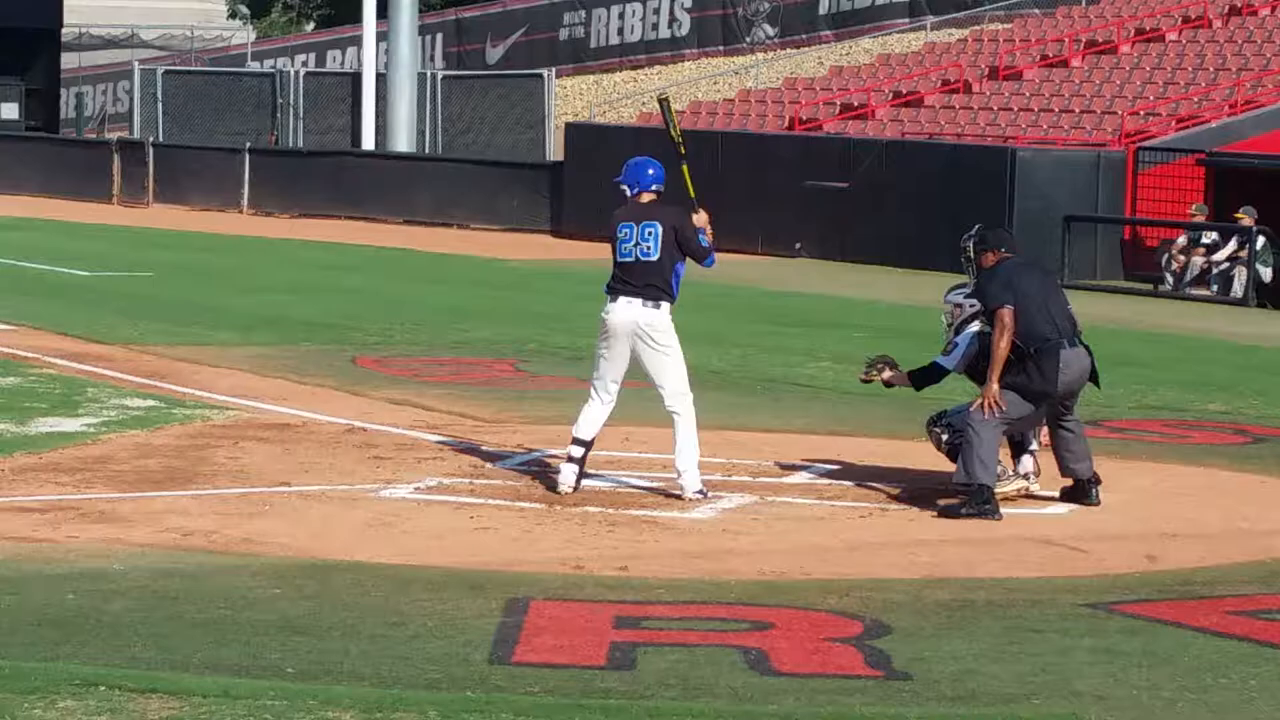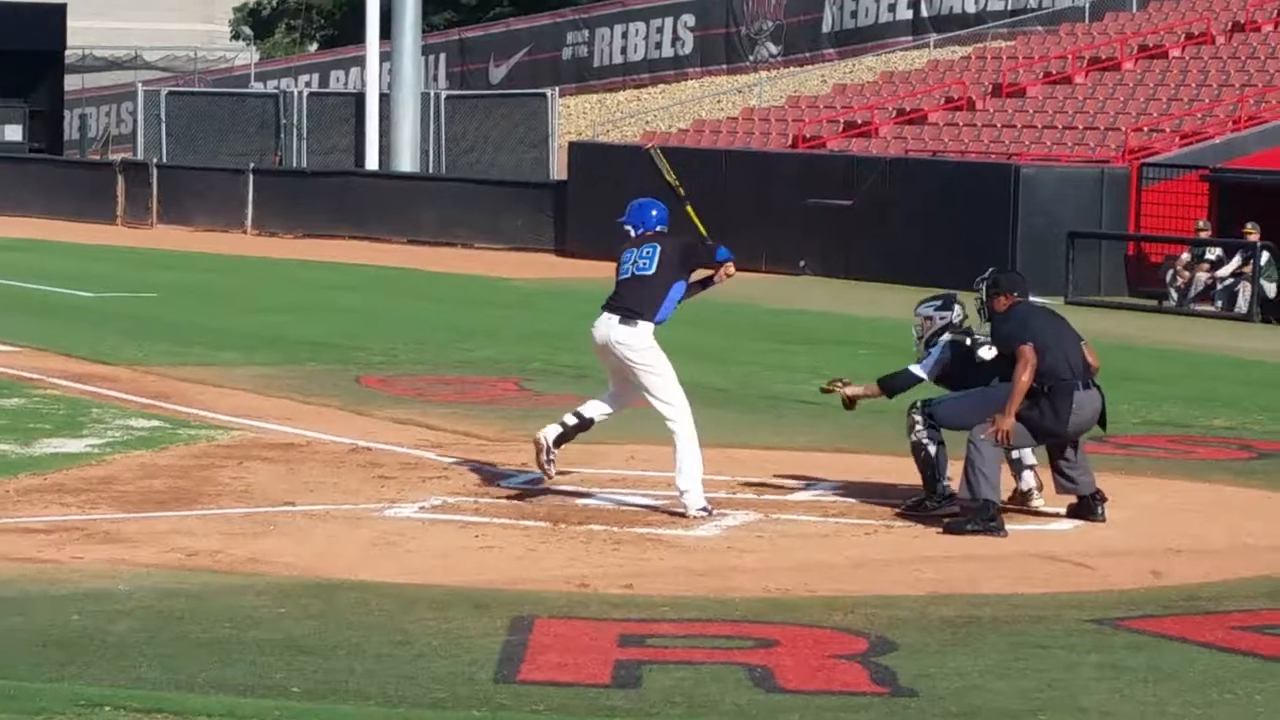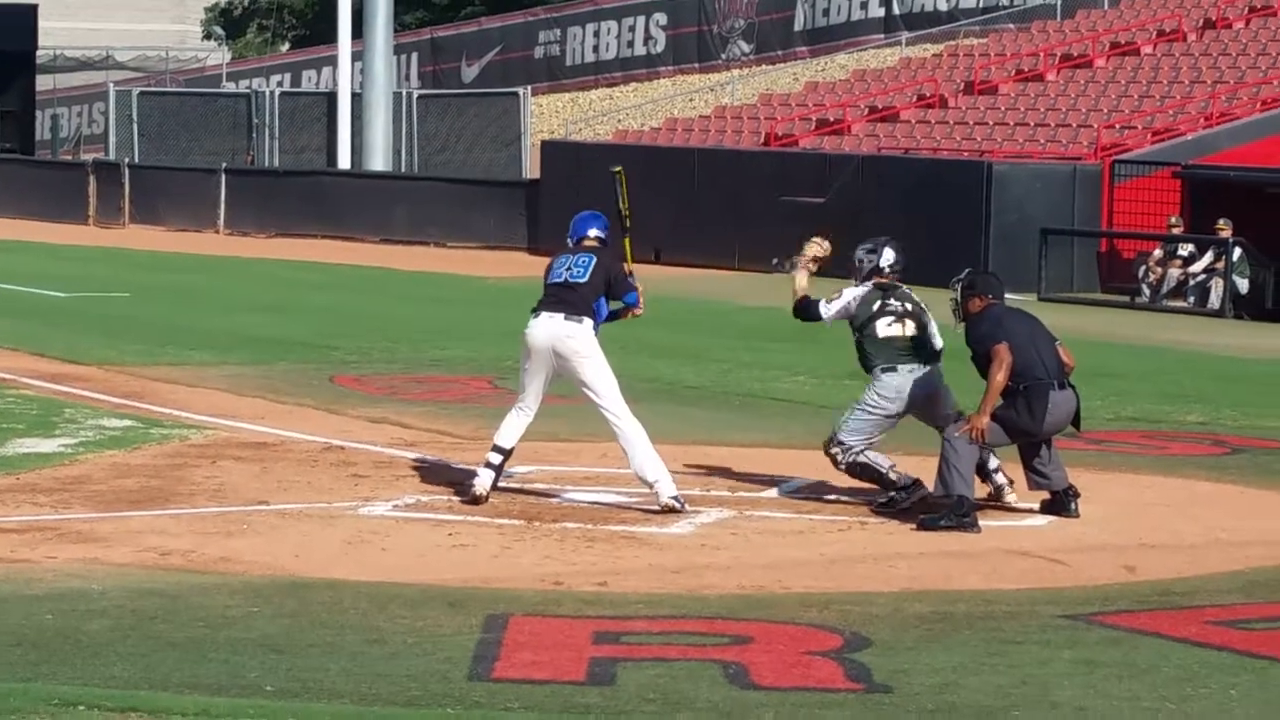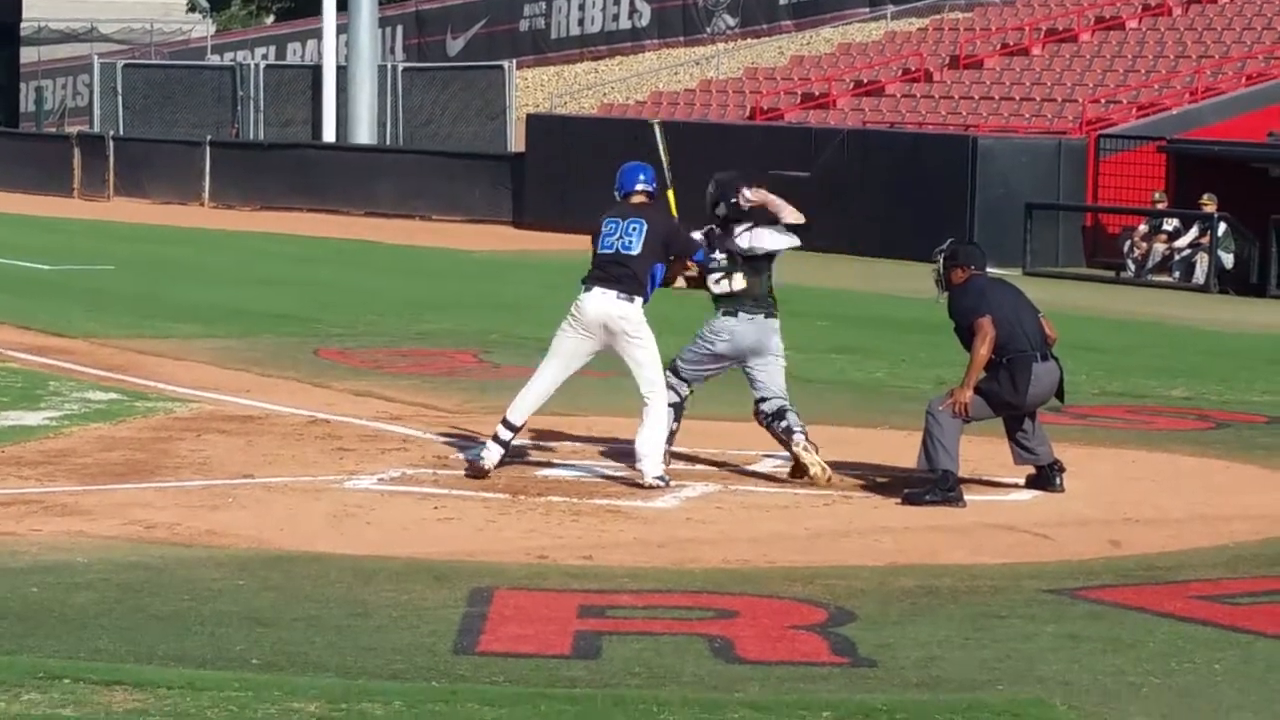
dt=0.5s
person 1, frame 1
left shoulder: (620, 218)
right shoulder: (675, 217)
right elbow: (707, 259)
right wrist: (701, 228)
left hip: (617, 311)
right hip: (653, 316)
left knee: (601, 396)
right knee: (680, 402)
left ankle: (569, 471)
right ankle: (690, 483)
person 1, frame 2
left shoulder: (629, 250)
right shoulder: (676, 246)
right elbow: (723, 255)
left wrist: (712, 279)
right wrist: (718, 267)
left hip: (604, 327)
right hip: (633, 334)
left knee: (621, 393)
right knee: (679, 417)
left ankle: (556, 434)
right ankle: (693, 500)
person 1, frame 3
left shoulder: (558, 260)
right shoulder: (606, 259)
right elbow: (633, 299)
left wrist: (619, 314)
right wrist: (628, 308)
left hip: (539, 328)
right hip: (574, 334)
left knee: (524, 408)
right knee: (619, 413)
left ankle: (483, 480)
right ankle: (665, 491)
person 1, frame 4
left shoulder: (607, 219)
right shoulder: (660, 219)
right elbow: (699, 255)
left wrist: (659, 269)
right wrist: (672, 257)
left hip: (588, 302)
right hip: (626, 310)
left knee: (544, 379)
right knee: (654, 391)
left ankle: (491, 452)
right ankle: (651, 468)
person 2, frame 1
left shoulder: (993, 276)
right shoulder: (1039, 272)
left elbow: (1005, 324)
right elbow: (1068, 318)
left wrist: (992, 381)
left hip: (1049, 365)
right hip: (1080, 359)
left knee: (982, 417)
right knee: (1062, 417)
left ankle: (982, 498)
right ankle: (1086, 484)
person 2, frame 2
left shoulder: (1007, 319)
right shoulder: (1050, 315)
left elbow: (1027, 360)
right elbow: (1092, 362)
left wrist: (1008, 414)
left hip: (1062, 406)
right hip: (1091, 402)
left knee: (983, 437)
right knee: (1061, 437)
left ankle: (987, 514)
right ankle: (1091, 501)
person 2, frame 3
left shoulder: (981, 320)
right shoulder: (1024, 317)
left elbow: (1004, 359)
right elbow: (1068, 361)
left wrist: (983, 413)
left hip: (1038, 406)
right hip: (1067, 403)
left knee: (959, 435)
right knee: (1031, 434)
left ankle: (961, 511)
right ankle: (1064, 497)
person 2, frame 4
left shoulder: (963, 292)
right shoulder: (1006, 288)
left elbow: (986, 333)
right elbow: (1050, 334)
left wrist: (966, 387)
left hip: (1021, 377)
right hip: (1049, 375)
left knee: (942, 409)
right knee: (1016, 406)
left ankle: (946, 485)
right ankle: (1049, 471)
person 3, frame 1
left shoulder: (969, 336)
left elbow: (931, 374)
left wrist: (892, 377)
left knee: (939, 427)
left ankle: (1001, 476)
right ankle: (1027, 471)
person 3, frame 2
left shoulder: (944, 345)
right shoulder: (971, 341)
left elbow: (903, 381)
left wrist: (857, 390)
left hip: (997, 397)
left knee: (920, 414)
left ankle: (938, 496)
right ankle: (1028, 488)
person 3, frame 3
left shoulder: (858, 294)
right shoulder: (914, 301)
left elbow: (804, 311)
right elbow: (936, 350)
left wrist: (800, 274)
left hip: (888, 384)
right hip: (927, 378)
left knee: (839, 448)
left ankle: (906, 490)
right ankle: (1001, 486)
person 3, frame 4
left shoulder: (703, 239)
right shoulder: (751, 235)
right elbow: (798, 225)
right wrist: (766, 198)
left hip: (723, 328)
right hip: (763, 329)
left knee: (677, 379)
right knee: (772, 404)
right ankle: (801, 445)
